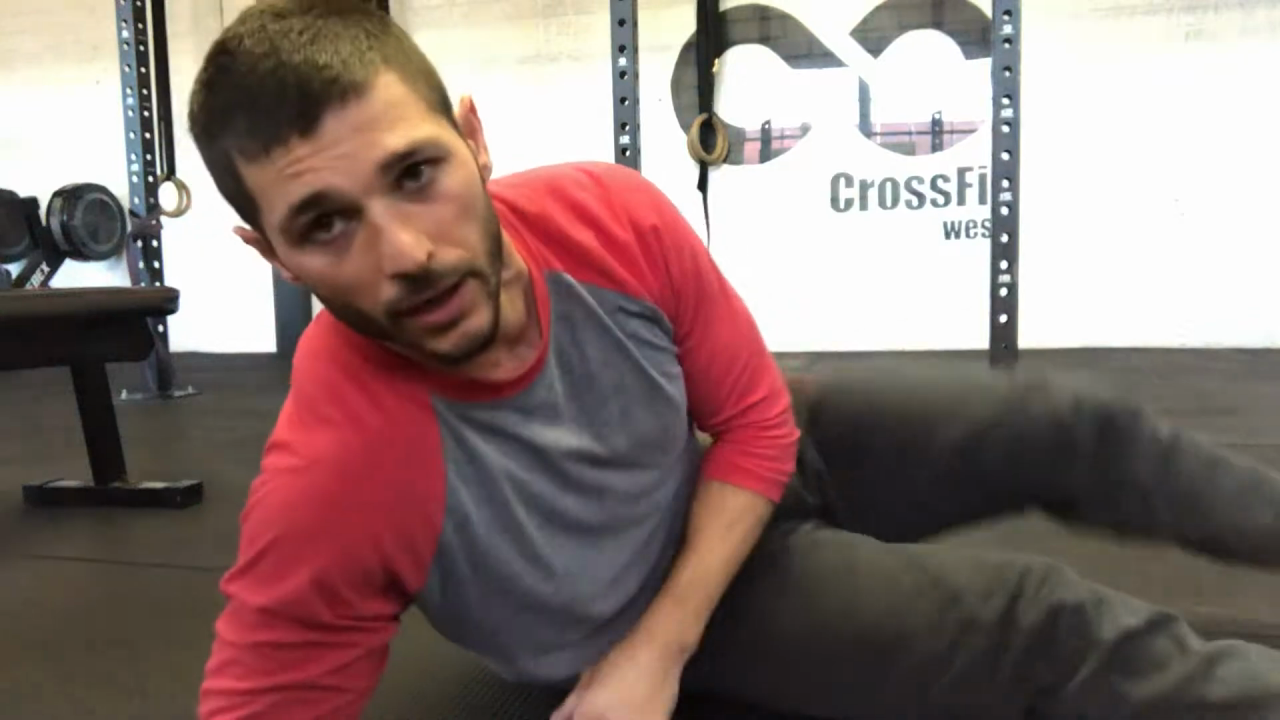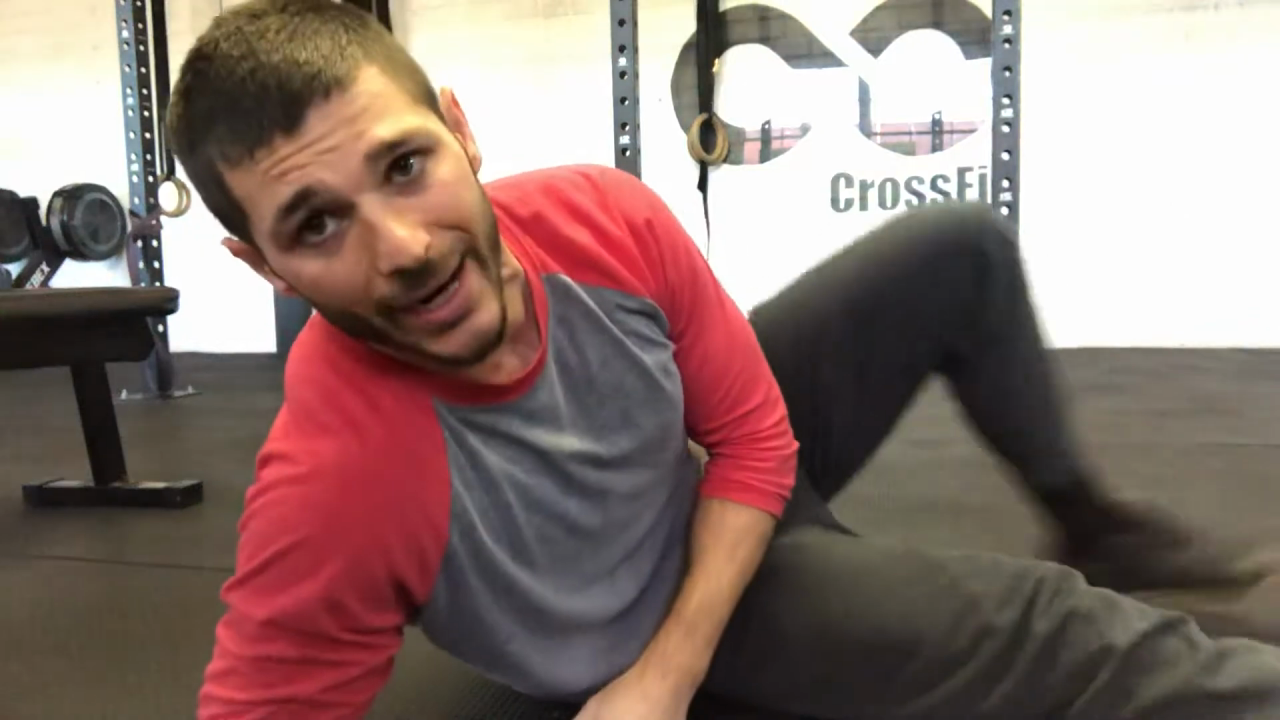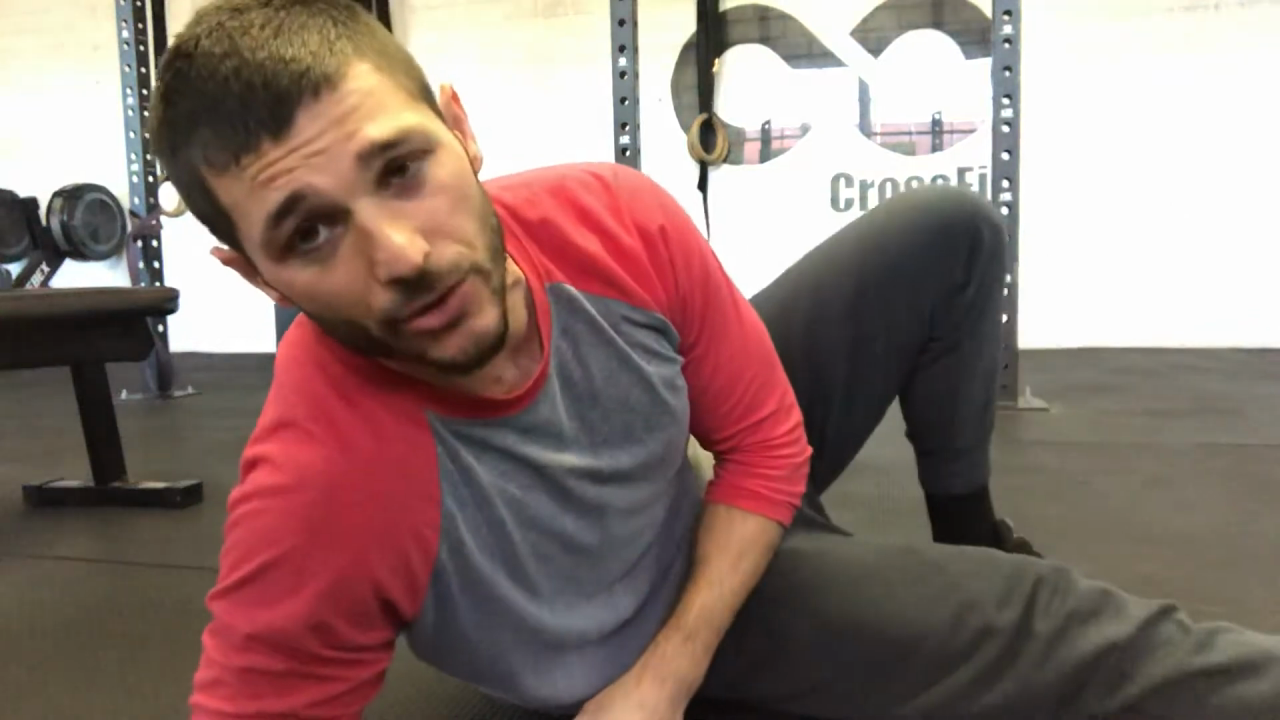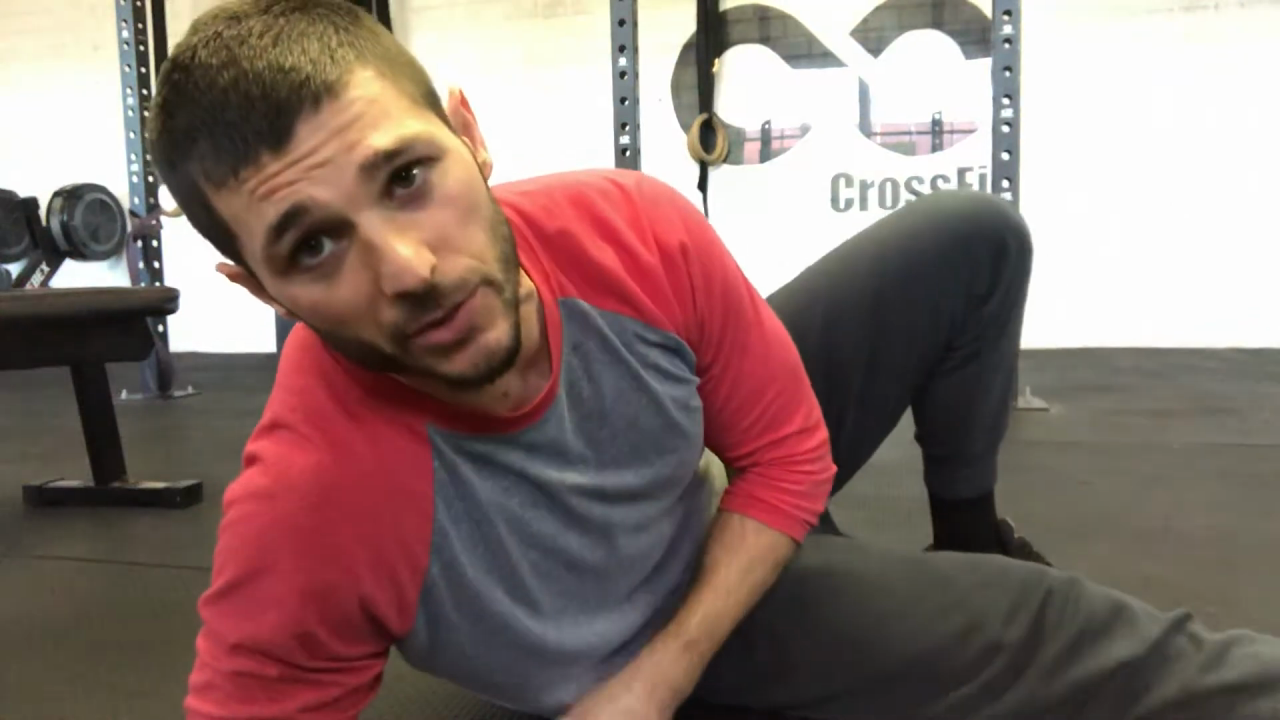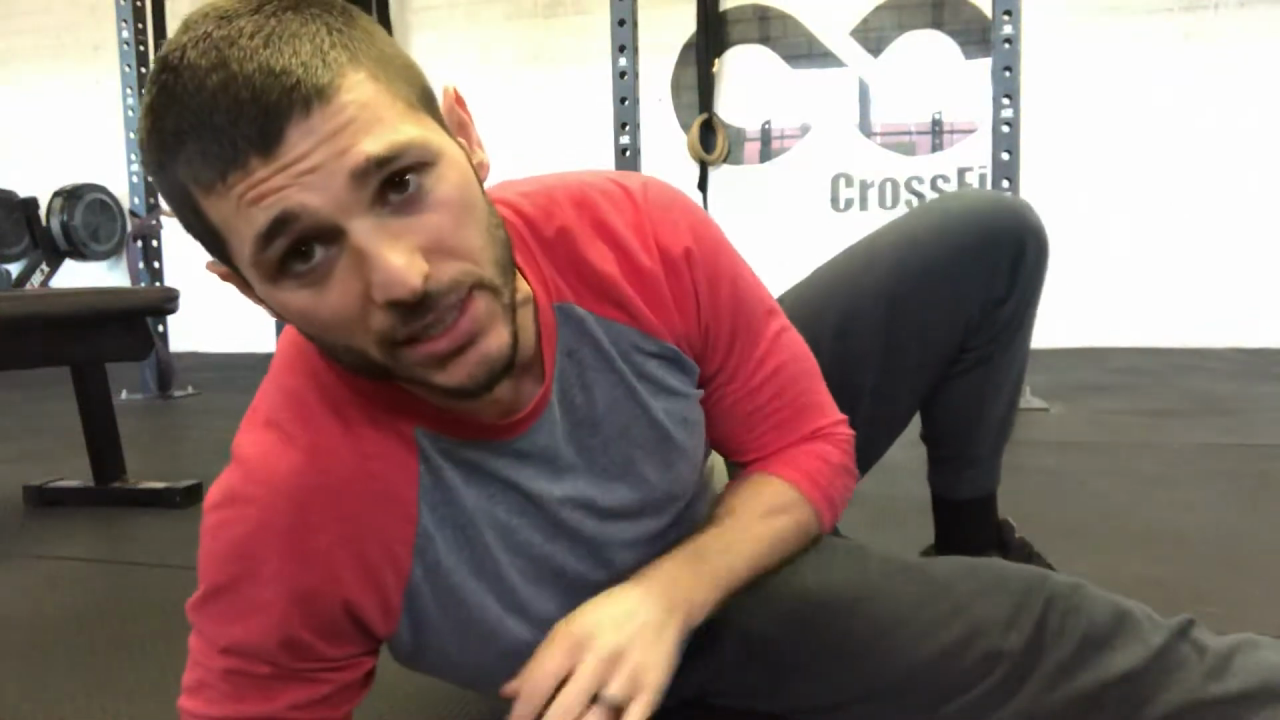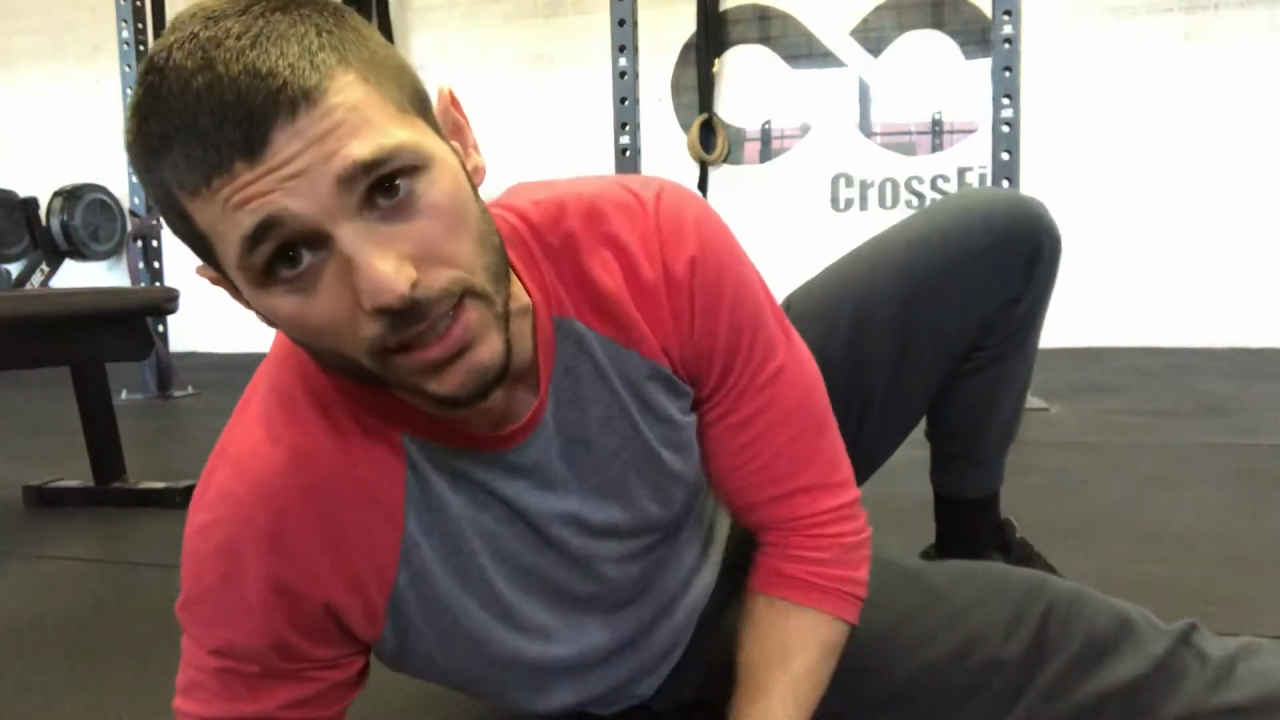
dt=0.3s
person 1, frame 1
left shoulder: (610, 216)
right shoulder: (325, 487)
left elbow: (758, 425)
left hip: (741, 475)
right hip: (688, 611)
left knee: (1070, 433)
right knee: (1041, 624)
person 1, frame 2
left shoulder: (601, 216)
right shoulder: (325, 488)
left elbow: (753, 441)
left hip: (729, 492)
right hip: (652, 604)
left knee: (963, 247)
left ankle: (1087, 520)
person 1, frame 3
left shoulder: (614, 219)
right shoulder: (308, 501)
left elbow: (764, 444)
left hip: (726, 517)
right hip: (644, 616)
left knee: (949, 232)
left ankle: (967, 530)
person 1, frame 4
left shoulder: (634, 229)
right shoulder: (301, 509)
left elbow: (789, 457)
left hip: (741, 532)
right hip: (623, 629)
left knee: (973, 239)
left ankle: (968, 538)
person 1, frame 5
left shoulder: (634, 231)
right shoulder: (284, 511)
left elbow: (810, 447)
left wrist: (664, 595)
left hip: (736, 526)
left knee: (991, 239)
left ankle: (970, 540)
person 1, frame 6
left shoulder: (652, 242)
right shoulder: (266, 520)
left elbow: (812, 530)
left hip: (757, 516)
left knee: (1002, 240)
left ankle: (970, 542)
